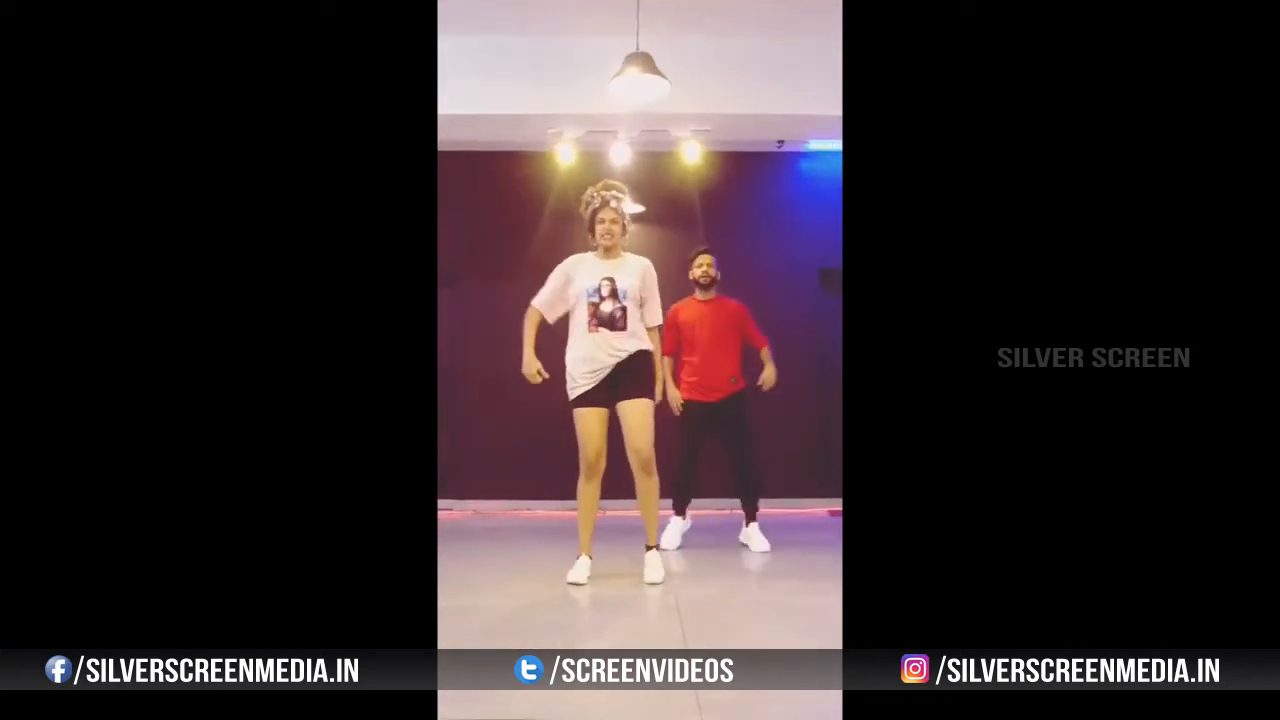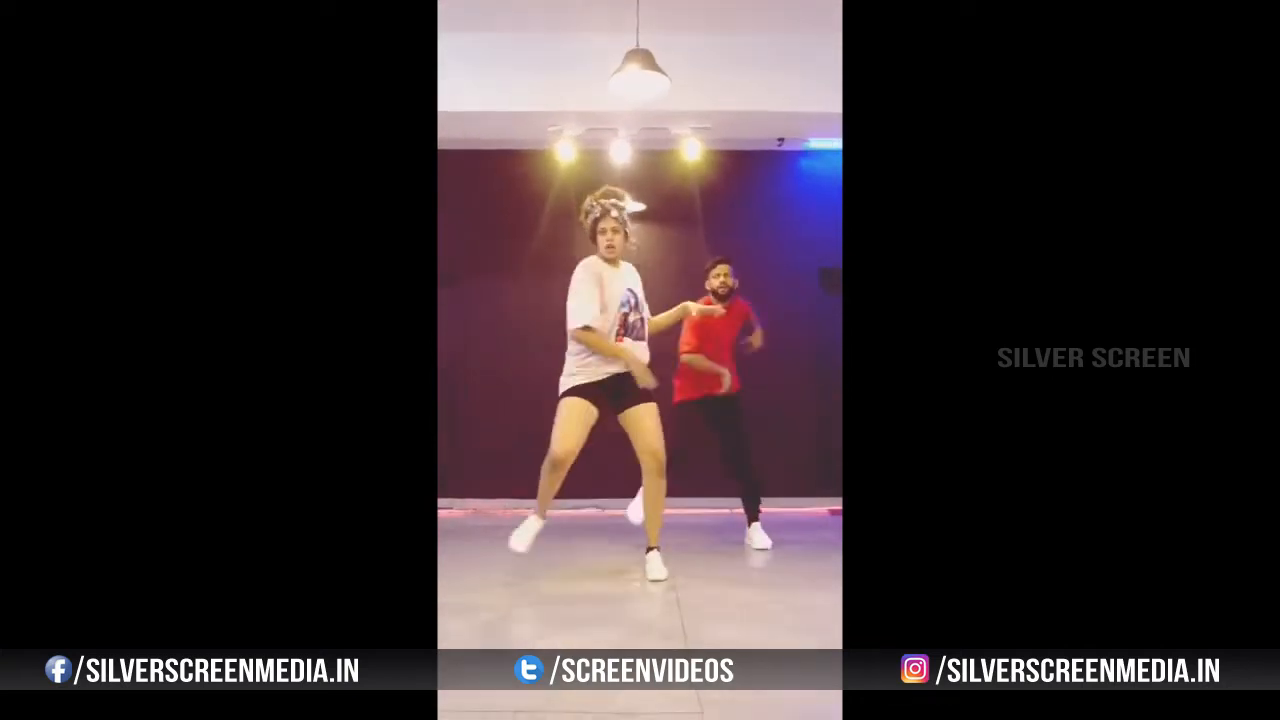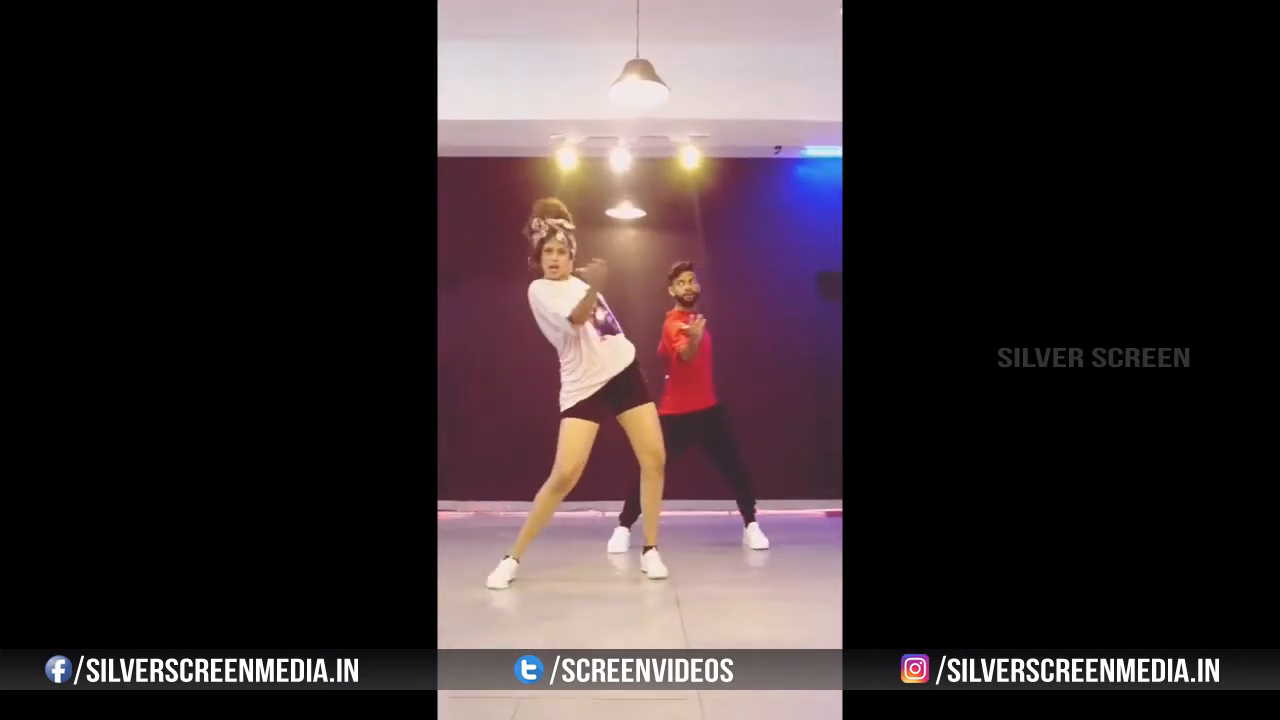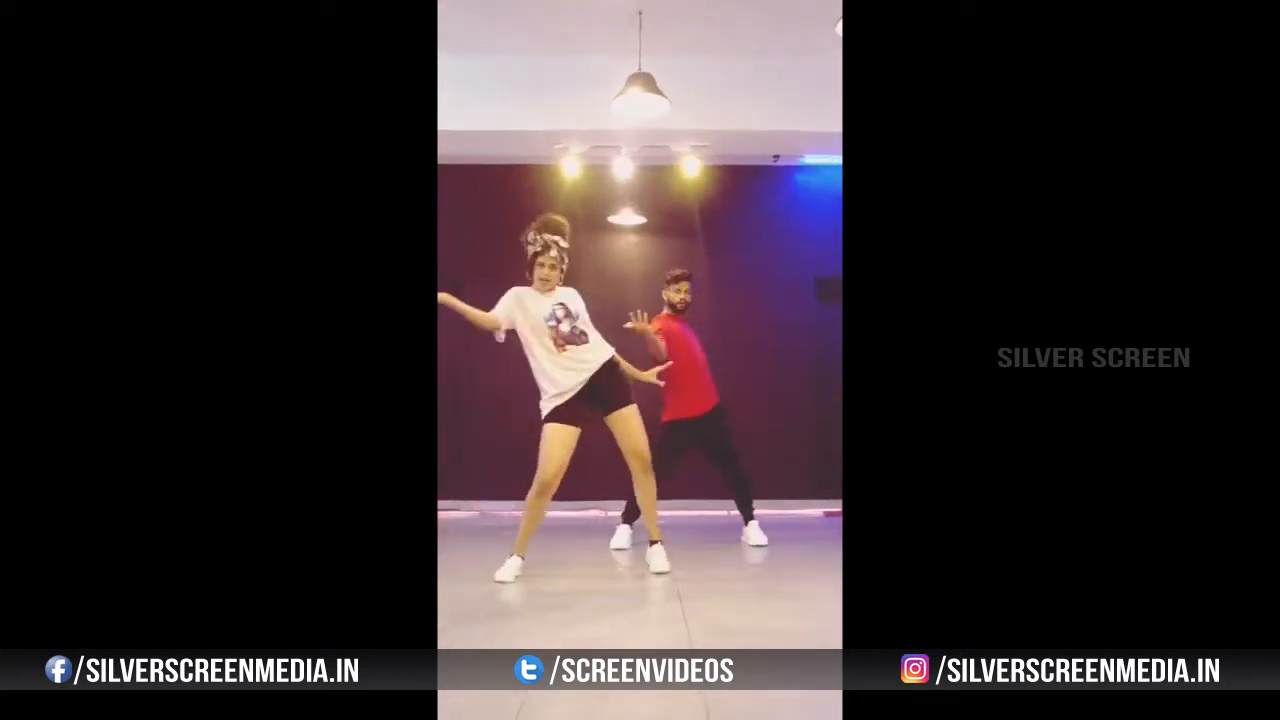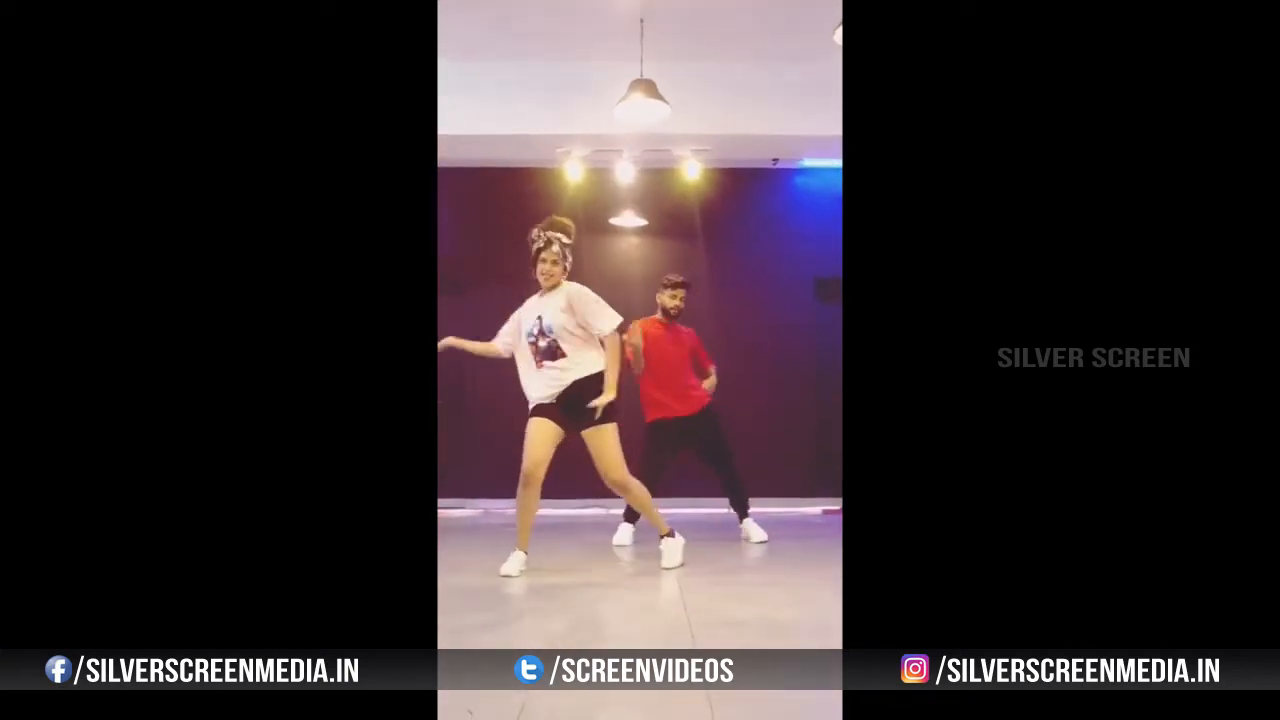
dt=0.3s
person 1, frame 1
left shoulder: (641, 267)
right shoulder: (575, 267)
left elbow: (653, 322)
right elbow: (538, 309)
left wrist: (663, 369)
right wrist: (529, 353)
left hip: (631, 366)
right hip: (587, 373)
left knee: (643, 457)
right knee: (591, 463)
left ankle: (652, 550)
right ankle: (584, 556)
person 1, frame 2
left shoulder: (630, 272)
right shoulder: (588, 271)
right elbow: (583, 332)
left wrist: (684, 309)
right wrist: (632, 360)
left hip: (631, 378)
right hip: (588, 375)
left knee: (656, 460)
right knee: (560, 453)
left ankle: (653, 550)
right ankle: (538, 515)
person 1, frame 3
left shoulder: (578, 284)
right shoulder: (541, 290)
right elbow: (577, 317)
right wrist: (596, 286)
left hip: (625, 372)
right hip: (584, 387)
left knee: (655, 459)
right knee: (564, 476)
left ankle: (650, 550)
right ankle: (513, 558)
person 1, frame 4
left shoulder: (572, 296)
right shoulder: (518, 297)
right elbow: (492, 322)
left wrist: (638, 372)
right wrist: (448, 301)
left hip: (605, 375)
right hip: (563, 393)
left knee: (641, 460)
right knee: (546, 480)
left ankle: (655, 544)
right ankle: (516, 555)
person 1, frame 5
left shoulder: (574, 294)
right shoulder: (529, 305)
left elbow: (611, 336)
right elbow: (499, 349)
left wrist: (610, 387)
right wrist: (457, 343)
left hip: (585, 389)
right hip: (544, 396)
left knee: (617, 479)
right knee: (530, 473)
left ankle: (668, 535)
right ankle: (521, 551)
person 2, frame 1
left shoulder: (734, 310)
right shoulder: (678, 311)
left elbow: (758, 340)
right elbow: (668, 352)
left wrist: (769, 365)
right wrist: (670, 385)
left hip: (730, 396)
right hip: (691, 398)
left knee: (743, 461)
right knee: (687, 460)
left ankle: (751, 526)
right ankle: (679, 518)
person 2, frame 2
left shoulder: (740, 307)
right shoulder: (699, 314)
right elbow: (687, 356)
left wrist: (757, 332)
right wrist: (719, 370)
left hip: (726, 395)
right hip: (692, 394)
left knee: (740, 461)
left ankle: (754, 526)
right ankle: (646, 493)
person 2, frame 3
left shoulder: (694, 318)
right shoulder: (675, 322)
right elbow: (685, 355)
right wrist: (693, 338)
left hip: (708, 408)
right hip: (677, 412)
left knee: (735, 467)
left ankle: (751, 526)
right ankle: (623, 529)
person 2, frame 4
left shoulder: (683, 325)
right shoulder: (659, 325)
right elbow: (661, 354)
right wrist: (647, 334)
left hip: (709, 410)
right hip: (679, 416)
left knee: (732, 468)
right knee: (655, 472)
left ankle: (750, 524)
right ankle: (625, 526)
person 2, frame 5
left shoulder: (687, 335)
right shoulder: (641, 330)
left elbow: (707, 365)
right elbow: (638, 371)
left wrist: (712, 378)
right wrist: (634, 348)
left hip: (698, 412)
right hip: (661, 417)
left knee: (724, 466)
right knee: (649, 473)
left ankle: (746, 520)
right ankle: (628, 523)
